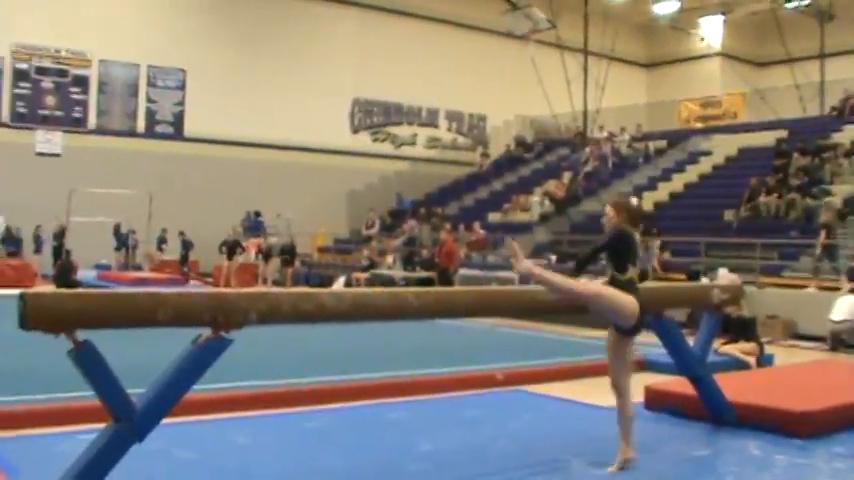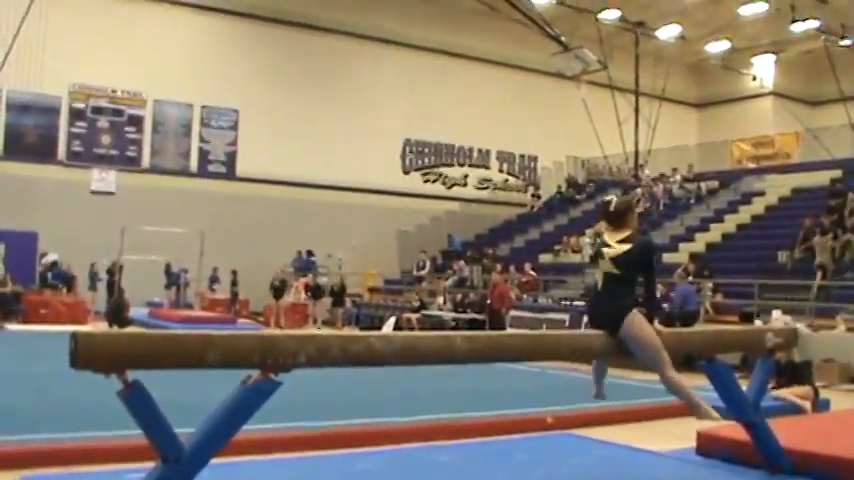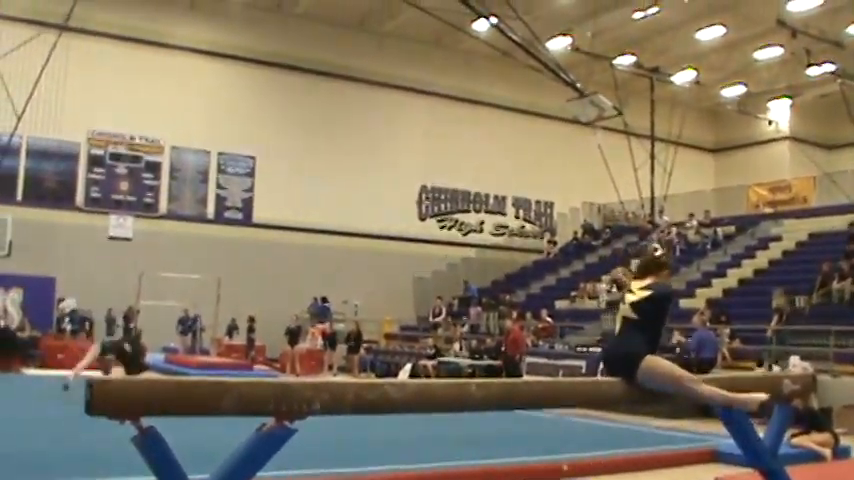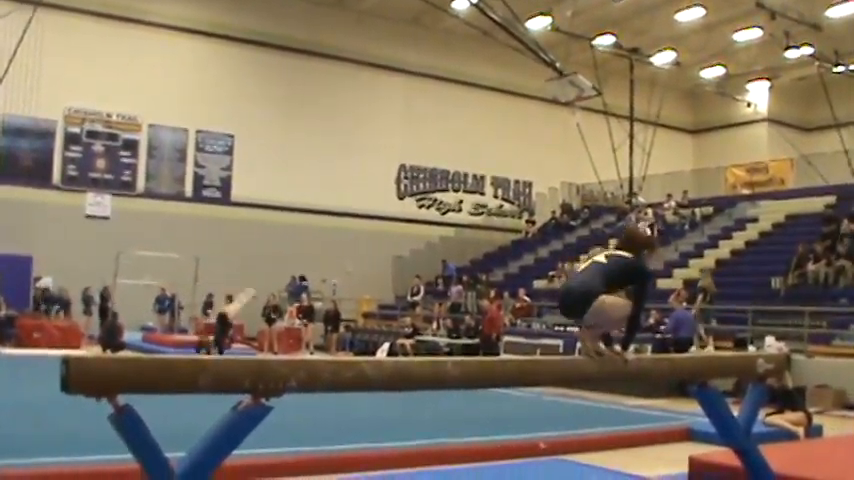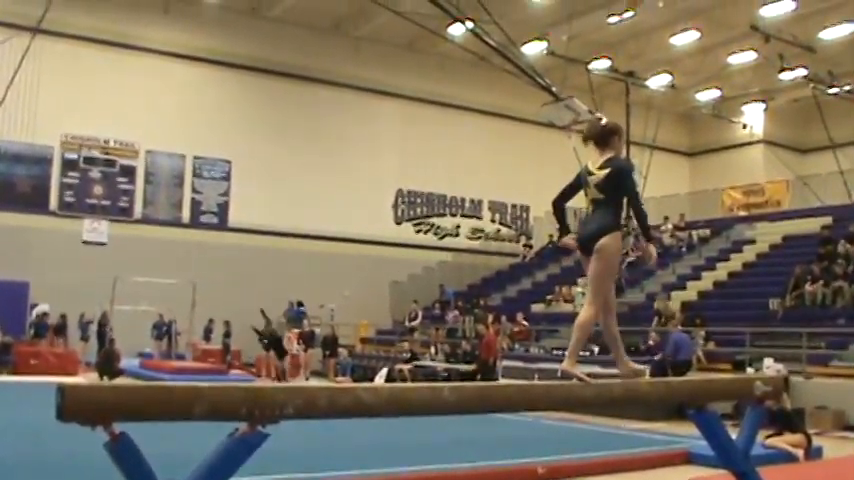
dt=1s
person 1, frame 1
left shoulder: (621, 234)
right shoulder: (630, 244)
left elbow: (594, 252)
left wrist: (573, 268)
left hip: (628, 309)
right hip: (624, 317)
left knee: (577, 287)
right knee: (620, 385)
left ankle: (528, 267)
right ankle: (626, 450)
person 1, frame 2
left shoulder: (602, 242)
right shoulder: (644, 246)
right elbow: (649, 285)
right wrist: (650, 318)
left hip: (596, 310)
right hip: (622, 313)
left knee: (604, 356)
right knee: (664, 366)
left ankle: (598, 387)
right ankle: (700, 407)
person 1, frame 3
left shoulder: (629, 289)
right shoulder: (663, 293)
right elbow: (655, 333)
left hip: (612, 360)
right hip: (632, 360)
right knee: (691, 385)
person 1, frame 4
right shoulder: (640, 269)
right elbow: (637, 312)
left wrist: (609, 345)
right wrist: (624, 348)
left hip: (566, 299)
right hip: (583, 300)
left knee: (617, 300)
right knee: (632, 310)
left ankle: (594, 338)
right ankle: (589, 332)
person 1, frame 5
left shoulder: (586, 171)
right shoulder: (620, 166)
left elbow: (557, 202)
right elbow: (635, 205)
left wrist: (565, 232)
right wrist: (648, 240)
left hip: (586, 235)
right hip: (606, 235)
left knee: (607, 304)
right knee: (594, 303)
left ankle: (623, 363)
right ankle: (570, 360)
